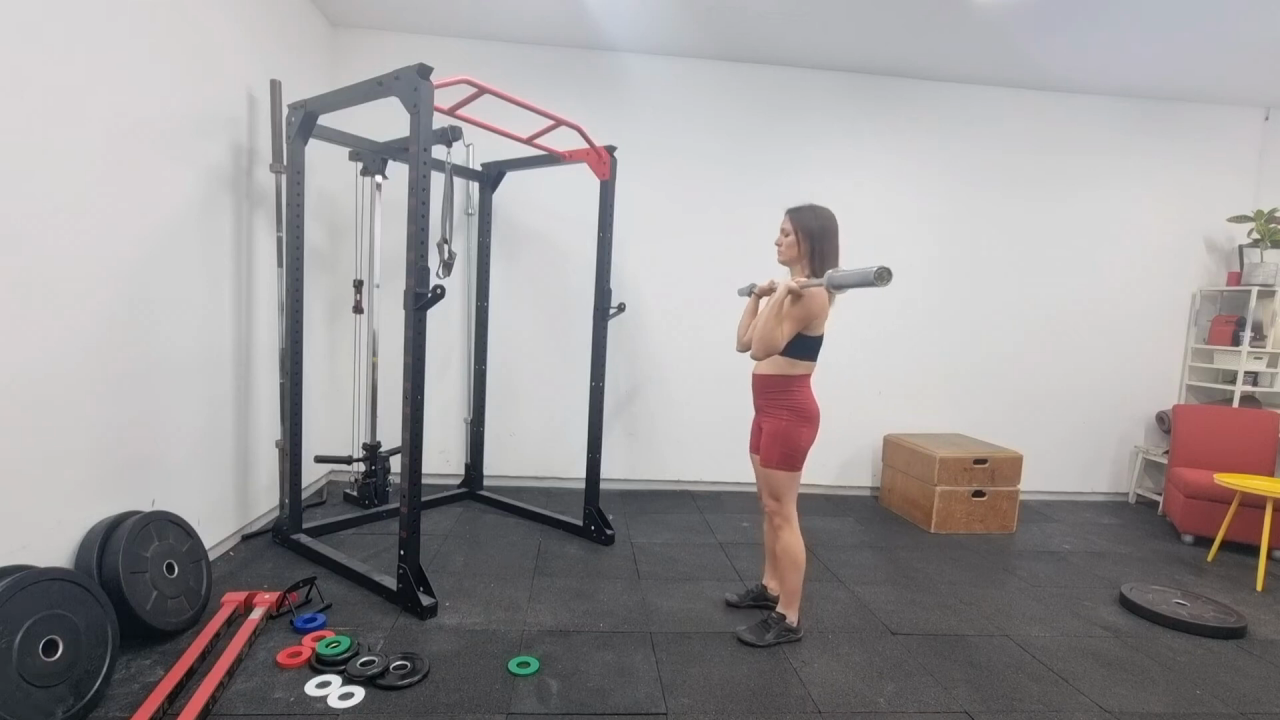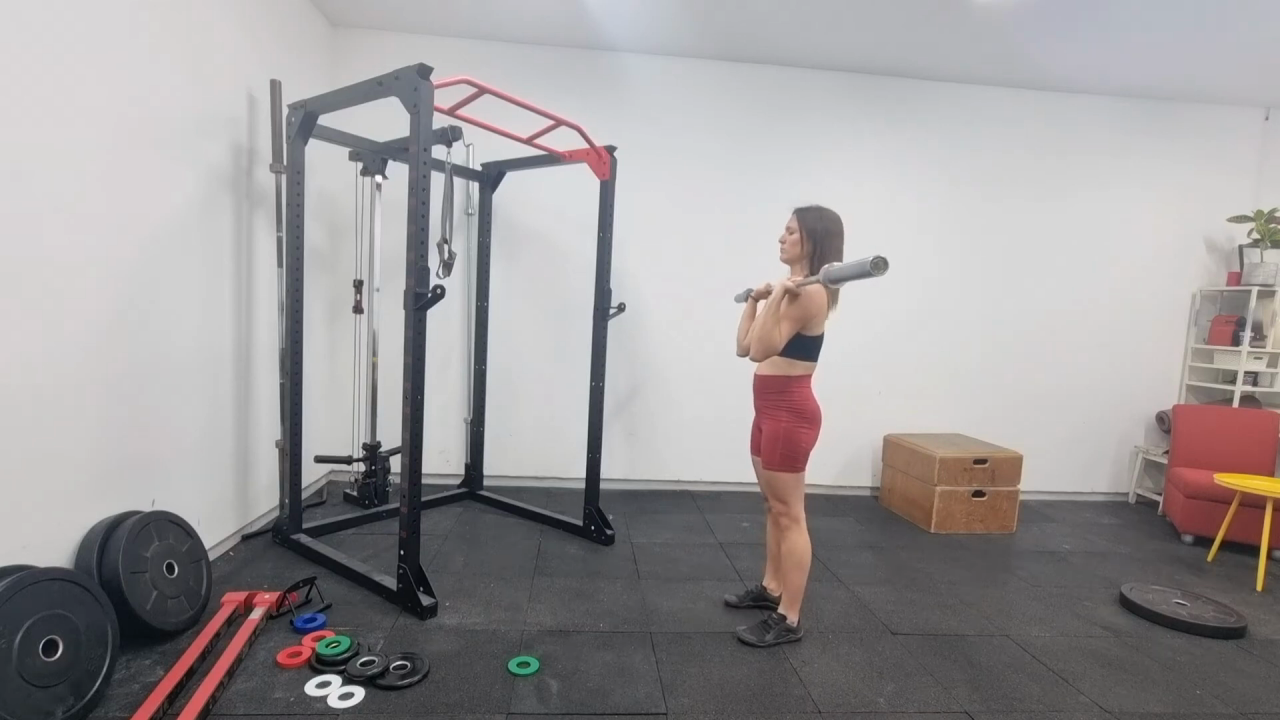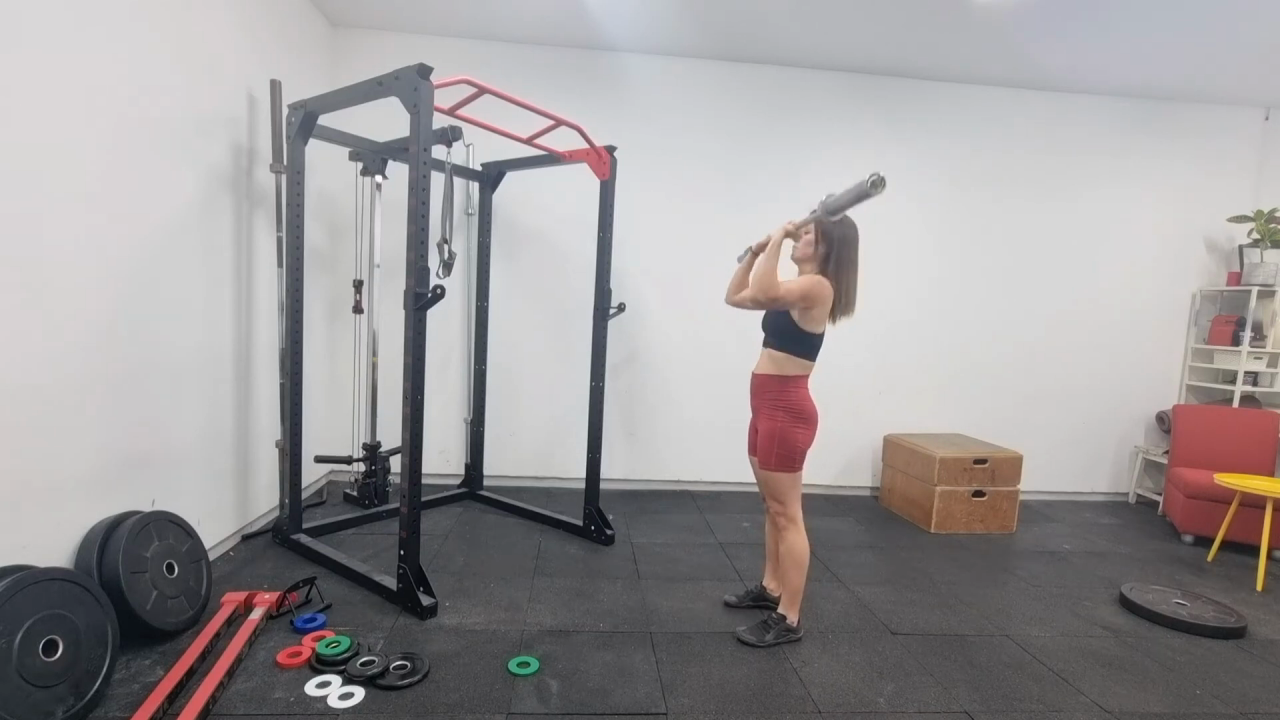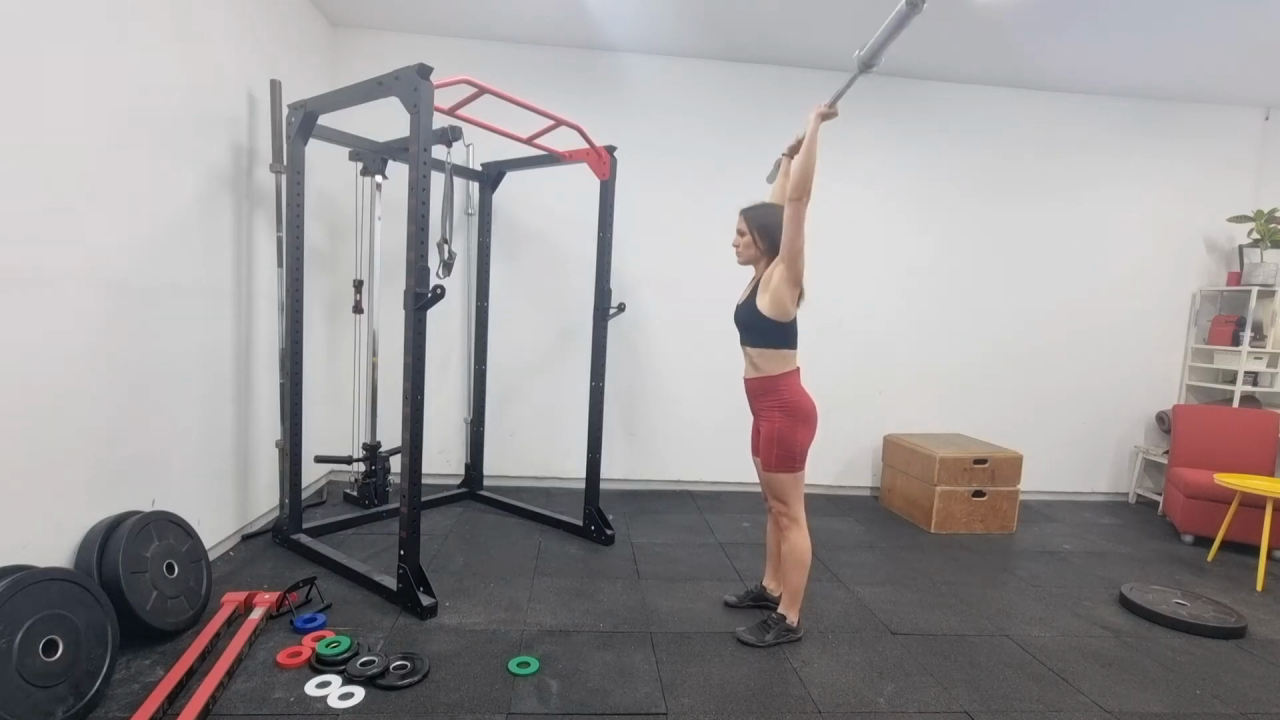
dt=1s
person 1, frame 1
left shoulder: (810, 294)
right shoulder: (790, 288)
left elbow: (763, 348)
right elbow: (744, 341)
left wrist: (780, 296)
right wrist: (757, 296)
left hip: (790, 411)
right hip: (770, 408)
left knee: (783, 513)
right knee: (770, 506)
left ankle: (788, 619)
right ankle: (770, 587)
person 1, frame 2
left shoulder: (810, 293)
right shoulder: (791, 290)
left elbow: (762, 350)
right elbow: (745, 346)
left wrist: (777, 296)
right wrist: (755, 300)
left hip: (790, 411)
right hip: (770, 409)
left knee: (789, 515)
right knee: (774, 507)
left ankle: (788, 619)
right ankle: (771, 588)
person 1, frame 3
left shoulder: (817, 287)
right shoulder: (795, 290)
left elbow: (765, 291)
right elbow: (735, 296)
left wrist: (776, 240)
right wrist: (757, 251)
left hip: (787, 408)
right hip: (768, 406)
left knee: (787, 514)
right knee: (773, 508)
left ankle: (788, 619)
right ankle: (771, 588)
person 1, frame 4
left shoulder: (782, 277)
right shoulder: (762, 276)
left elbow: (797, 200)
right elbow: (777, 204)
left wrist: (814, 127)
right wrist: (787, 157)
left hip: (786, 409)
right hip: (767, 409)
left knee: (790, 514)
right knee: (774, 508)
left ankle: (788, 620)
right ankle: (770, 588)
